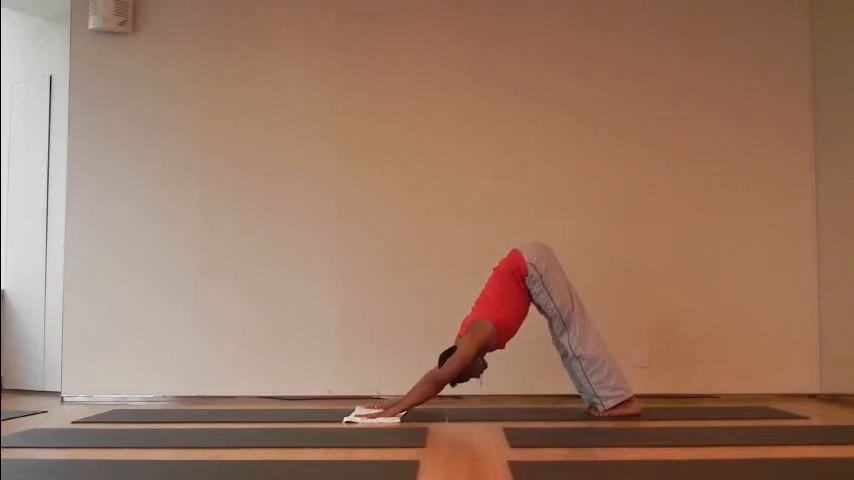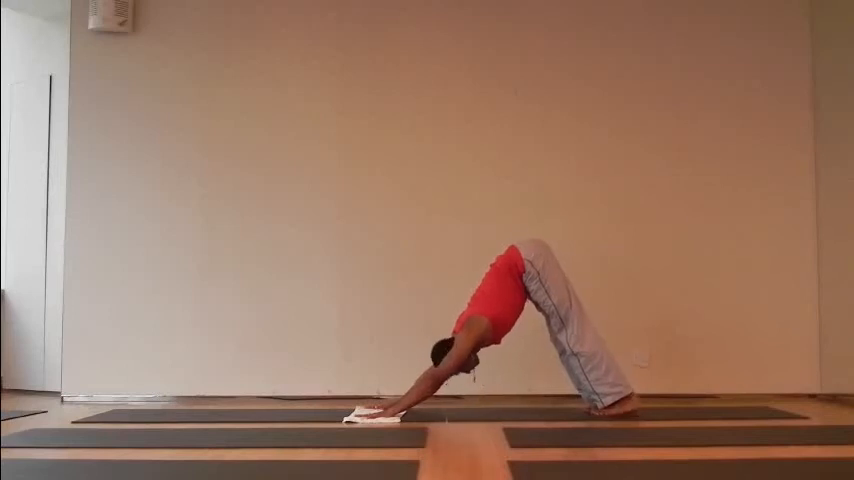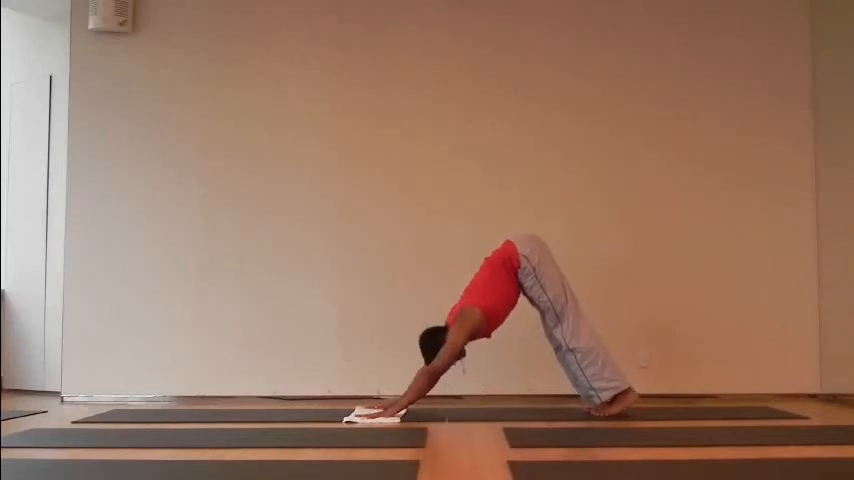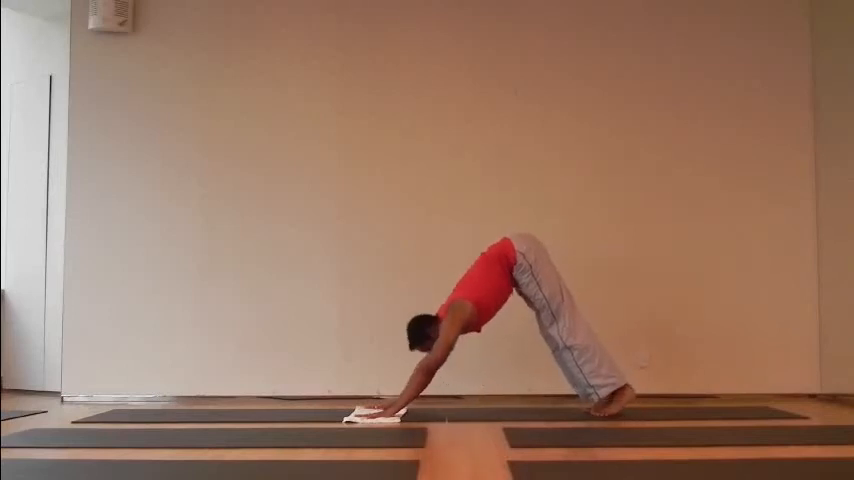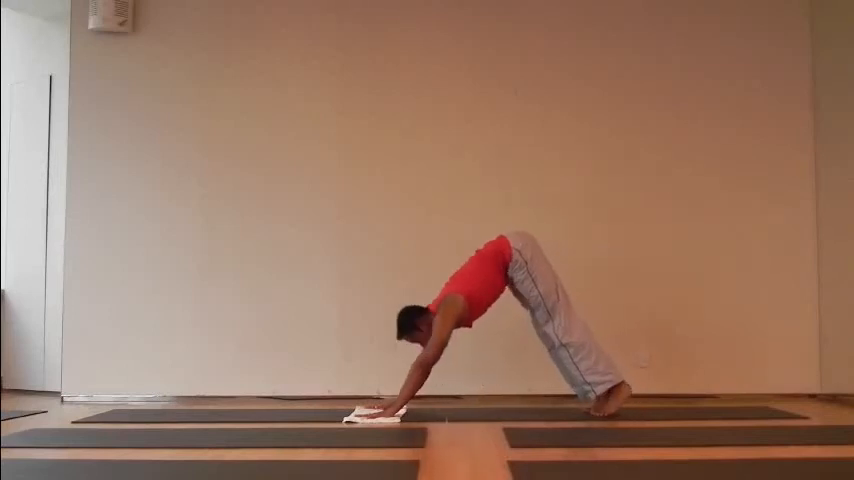
dt=0.2s
person 1, frame 1
left shoulder: (473, 341)
right shoulder: (470, 341)
left elbow: (437, 380)
right elbow: (436, 377)
left wrist: (396, 408)
right wrist: (399, 401)
left hip: (531, 266)
right hip: (528, 267)
left knee: (574, 336)
right knee: (568, 338)
left ankle: (619, 399)
right ankle: (606, 399)
person 1, frame 2
left shoulder: (469, 336)
right shoulder: (467, 335)
left elbow: (436, 377)
right elbow: (434, 374)
left wrist: (397, 407)
right wrist: (400, 401)
left hip: (529, 262)
right hip: (524, 263)
left knee: (573, 333)
right knee: (565, 335)
left ankle: (620, 396)
right ankle: (608, 396)
person 1, frame 3
left shoulder: (461, 328)
right shoulder: (458, 327)
left elbow: (432, 372)
right elbow: (431, 370)
left wrist: (397, 406)
right wrist: (400, 400)
left hip: (524, 257)
right hip: (519, 260)
left knee: (569, 329)
right knee: (560, 331)
left ankle: (618, 391)
right ankle: (607, 393)
person 1, frame 4
left shoulder: (453, 320)
right shoulder: (447, 320)
left elbow: (428, 367)
right elbow: (427, 367)
left wrist: (397, 406)
right wrist: (399, 400)
left hip: (520, 255)
right hip: (515, 259)
left knee: (564, 327)
right knee: (555, 330)
left ankle: (615, 389)
right ankle: (605, 391)
person 1, frame 5
left shoulder: (445, 313)
right shoulder: (439, 314)
left elbow: (424, 364)
right elbow: (423, 364)
left wrist: (396, 405)
right wrist: (398, 400)
left hip: (515, 253)
right hip: (511, 259)
left knee: (560, 325)
right knee: (550, 328)
left ankle: (612, 386)
right ankle: (600, 389)
